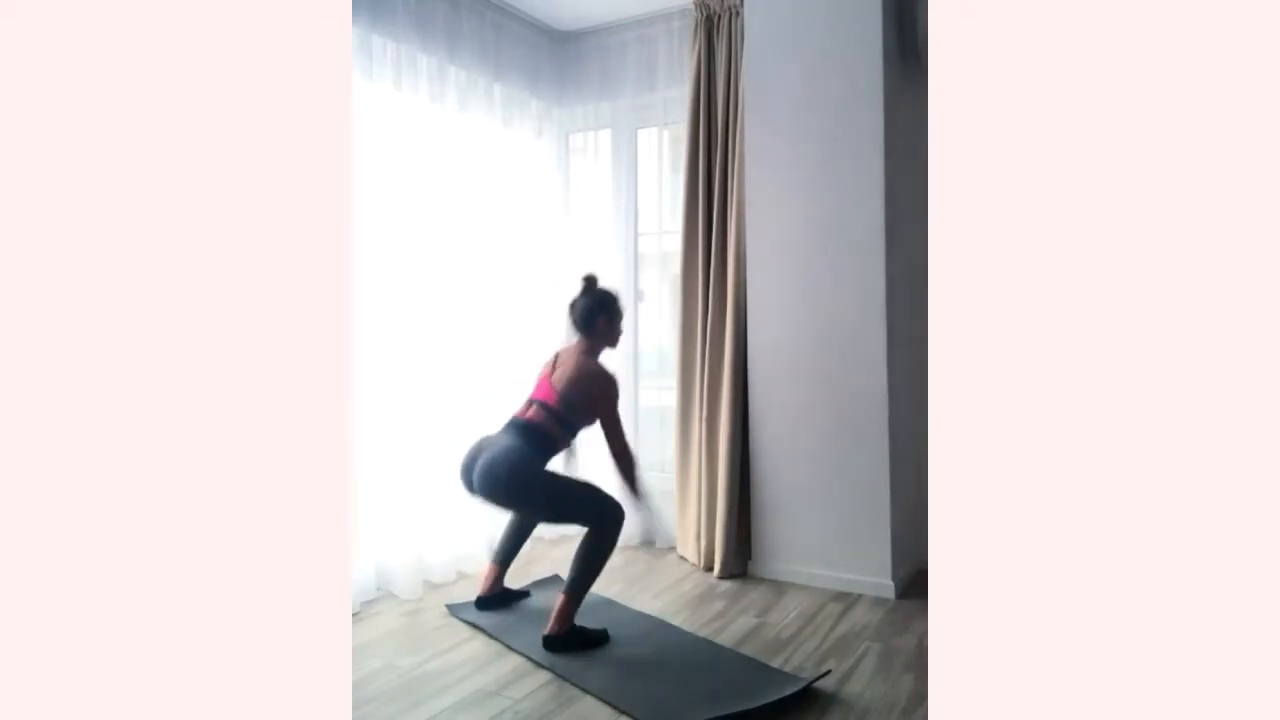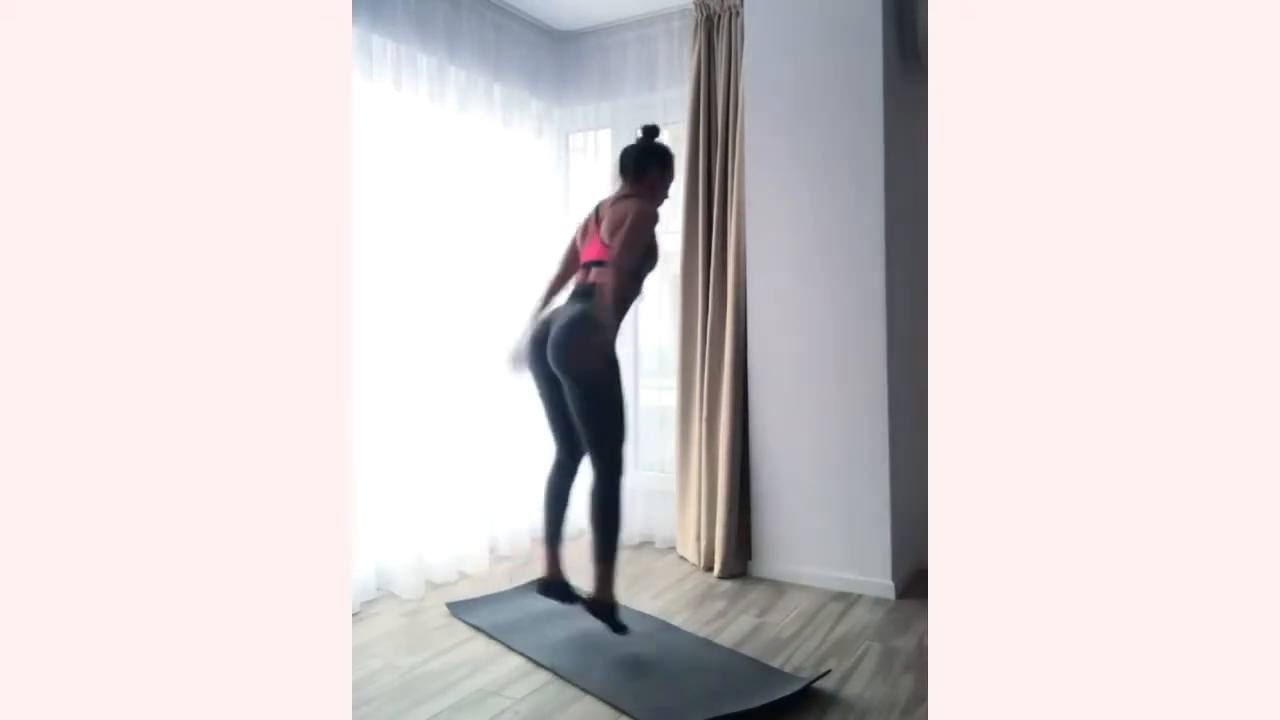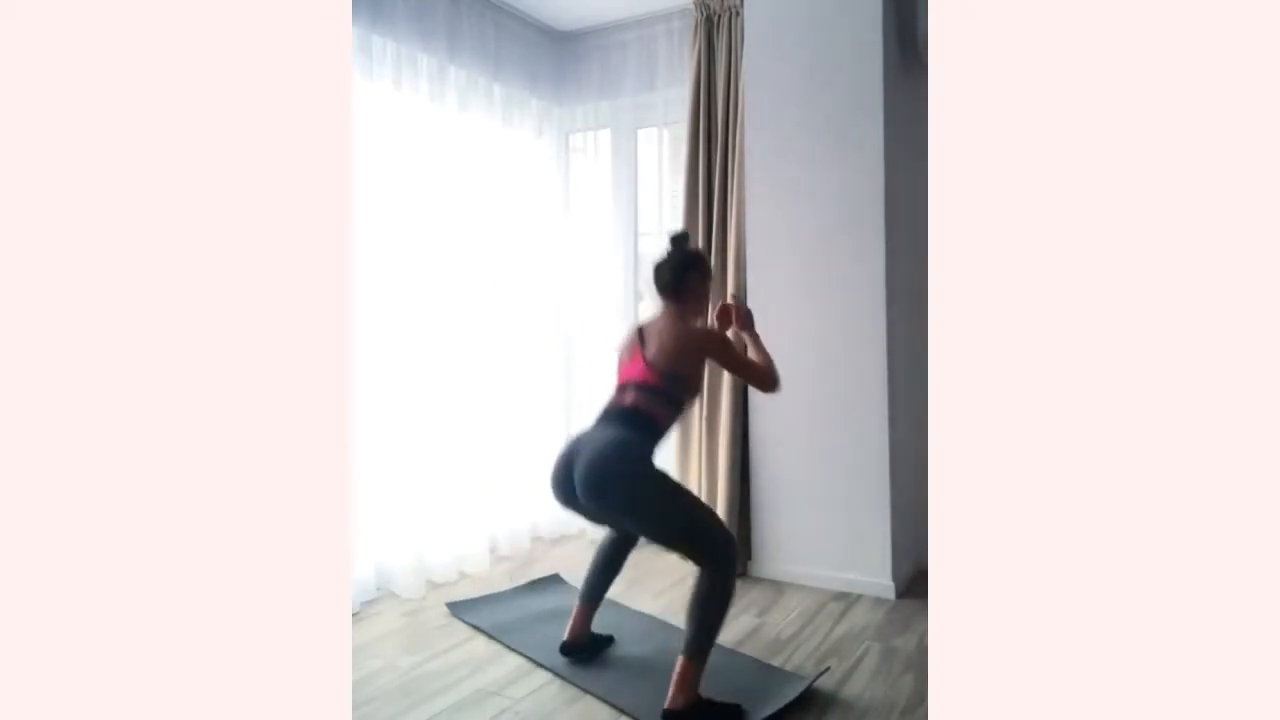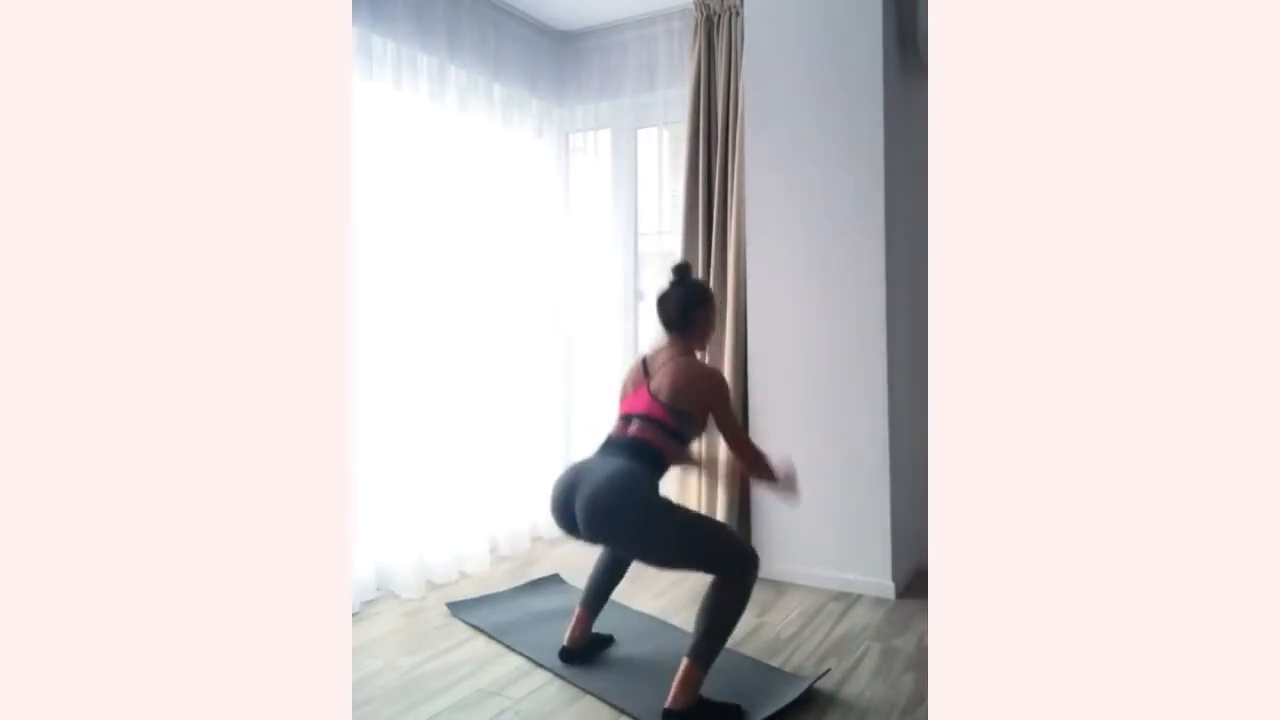
dt=0.3s
person 1, frame 1
left shoulder: (557, 358)
right shoulder: (598, 377)
right elbow: (619, 450)
left wrist: (567, 439)
right wrist: (640, 498)
left hip: (478, 460)
right hip: (507, 472)
left knee: (536, 496)
right knee: (608, 516)
left ankle: (491, 587)
right ankle: (561, 627)
person 1, frame 2
left shoulder: (594, 215)
right shoulder: (641, 213)
right elbow: (618, 274)
right wrist: (600, 324)
left hip: (547, 334)
right hip: (583, 337)
left knee: (568, 454)
right knee: (608, 468)
left ankle: (551, 572)
right ankle: (602, 592)
person 1, frame 3
left shoulder: (637, 335)
right shoulder: (696, 336)
right elbow: (767, 381)
right wrist: (748, 332)
left hip: (570, 465)
right hip: (617, 469)
left knee: (626, 524)
right knee: (721, 556)
left ankle: (577, 632)
person 1, frame 4
left shoulder: (638, 370)
right shoulder: (704, 378)
right elbow: (742, 452)
left wrist: (696, 460)
right wrist: (776, 475)
left hip: (567, 494)
right hip: (620, 500)
left knee: (627, 539)
right knee: (738, 564)
left ankle: (578, 638)
